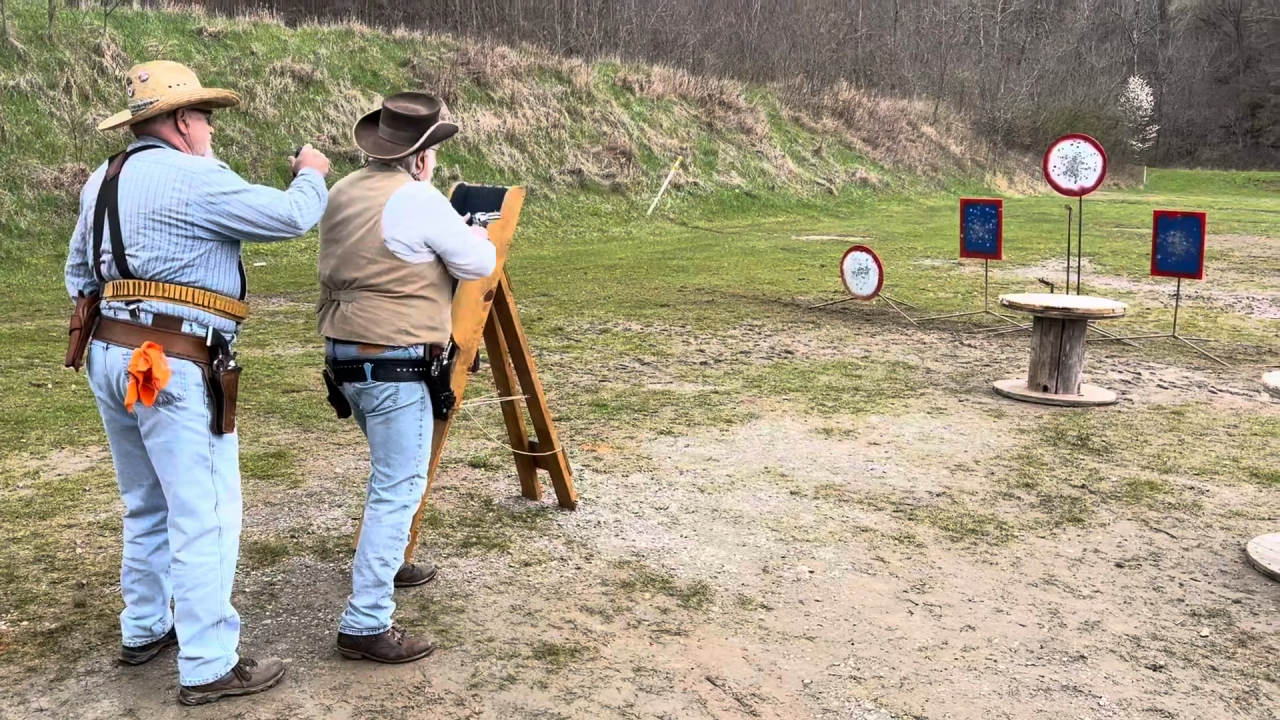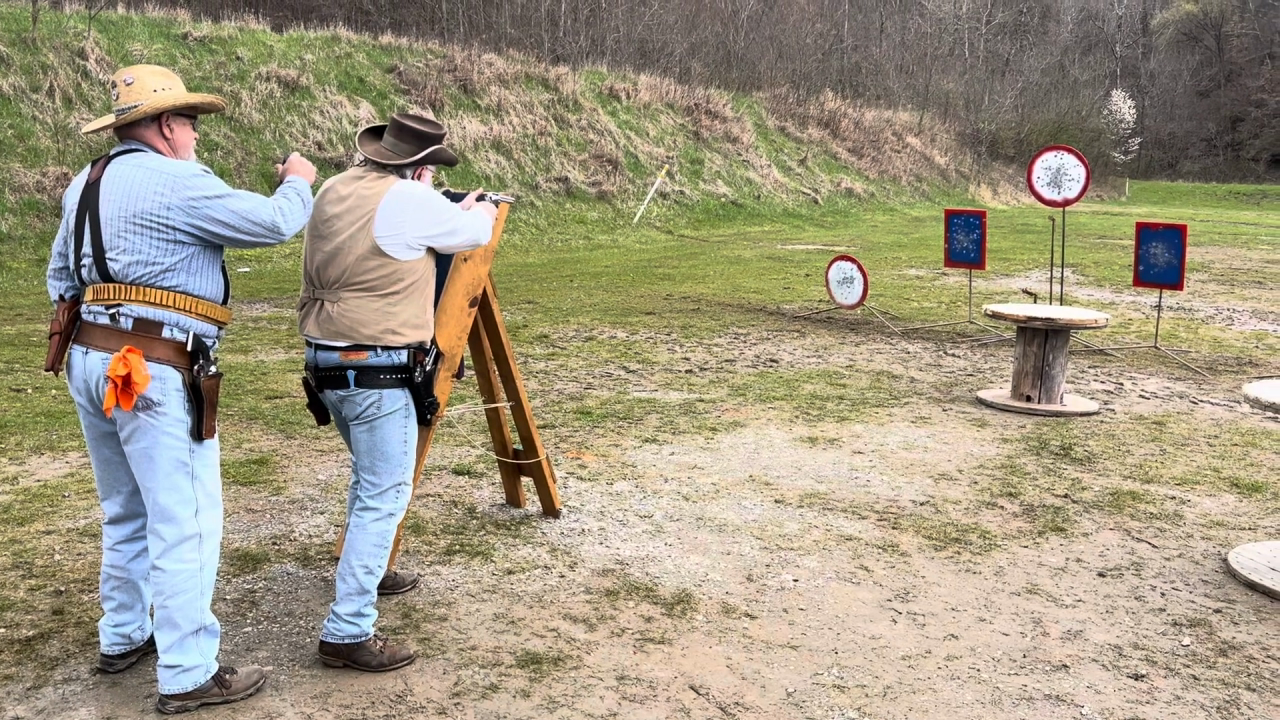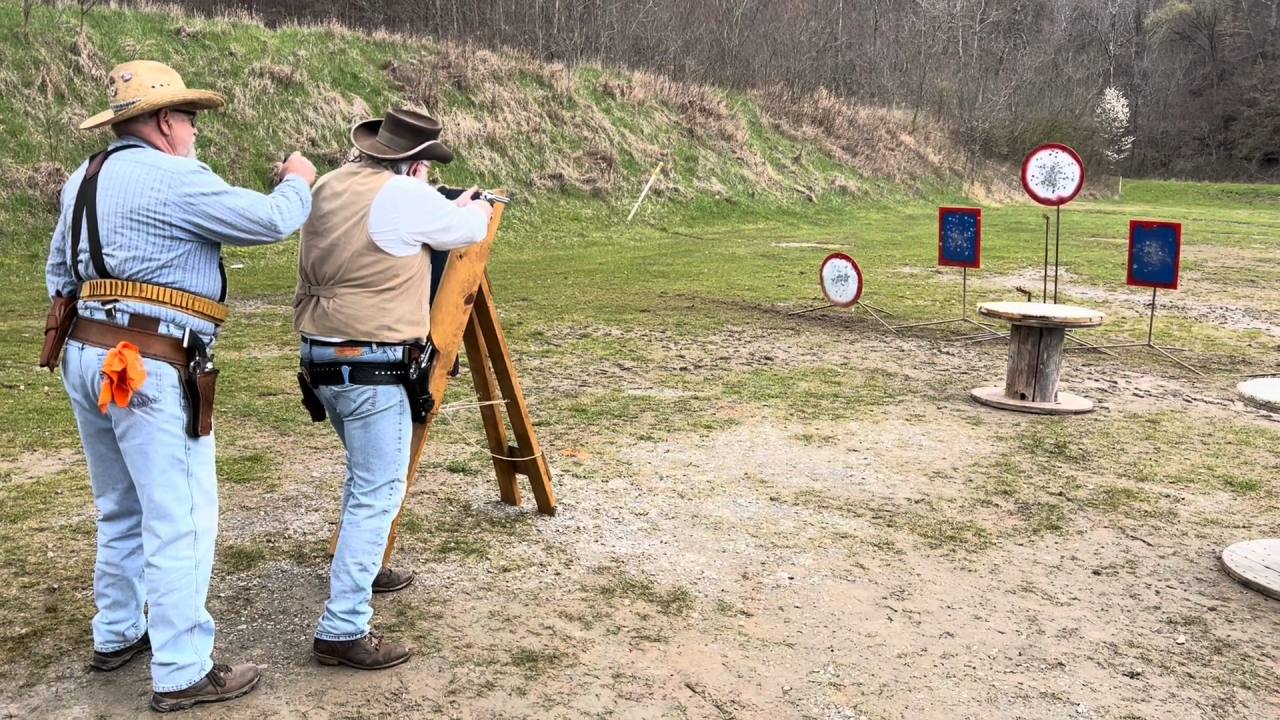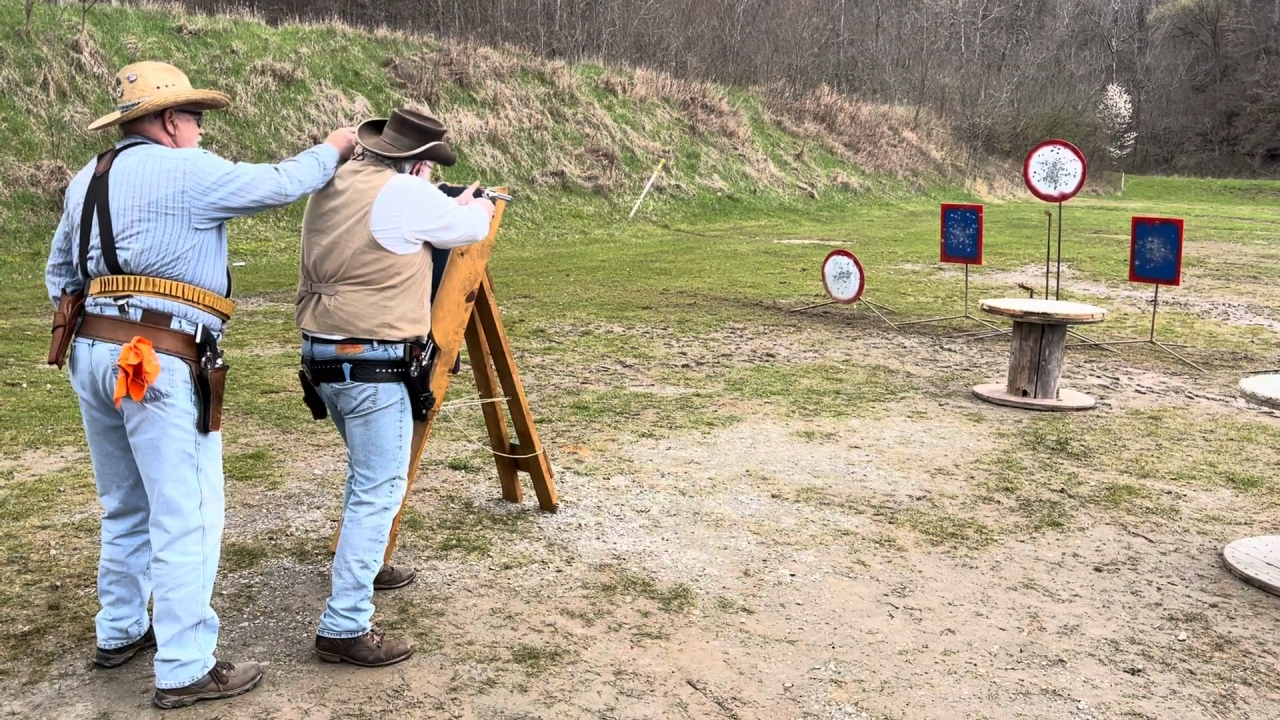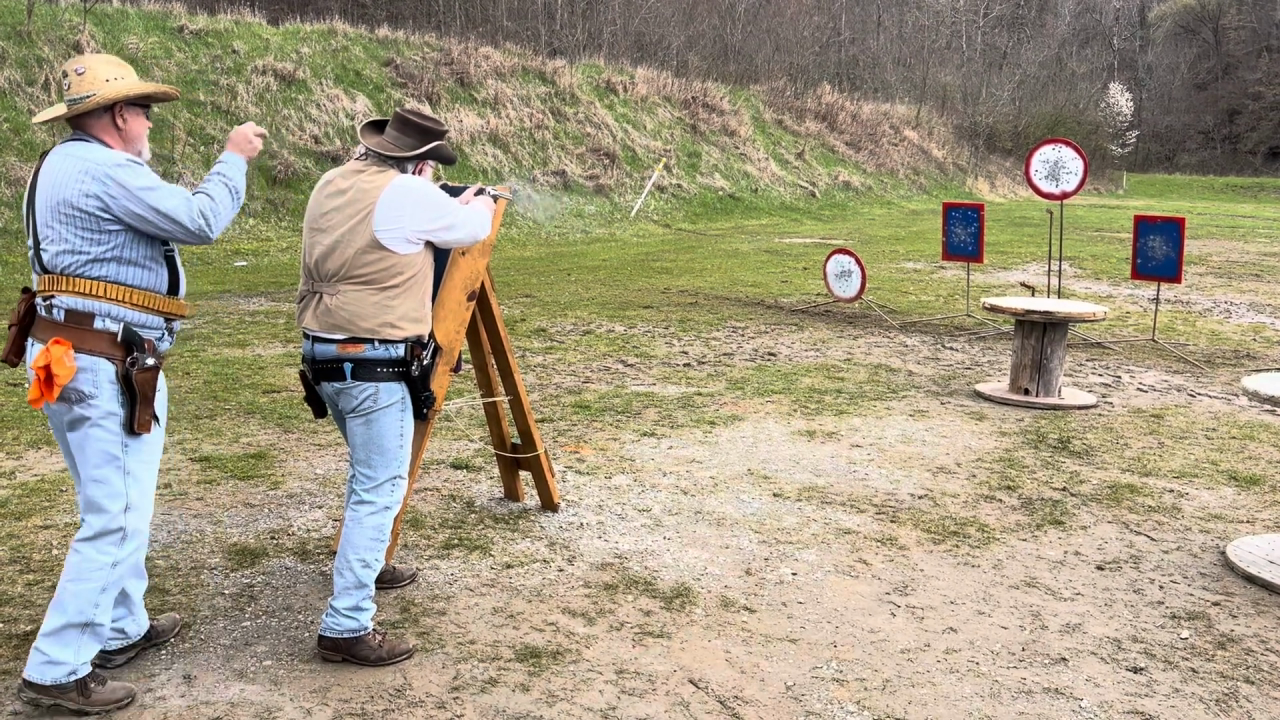
dt=1s
person 1, frame 1
left shoulder: (101, 181)
right shoulder: (192, 178)
left elbow: (78, 270)
right elbow: (292, 216)
right wrist: (311, 175)
left hip: (109, 355)
right hip: (173, 363)
left knee: (146, 505)
right knee: (205, 515)
left ankle: (144, 630)
right ankle: (208, 668)
person 1, frame 2
left shoulder: (84, 183)
right shoulder: (176, 181)
left elbow: (62, 275)
right elbow: (274, 222)
right wrist: (298, 182)
left hip: (90, 359)
right hip: (154, 370)
left knee: (126, 512)
right knee: (185, 523)
left ankle: (122, 636)
person 1, frame 3
left shoulder: (82, 180)
right shoulder: (172, 178)
left elbow: (60, 271)
right elbow: (271, 221)
right wrist: (298, 182)
left hip: (87, 355)
right hip: (150, 366)
left knee: (121, 510)
right knee: (180, 520)
left ankle: (117, 633)
right ankle: (181, 673)
person 1, frame 4
left shoulder: (86, 179)
right shoulder: (186, 171)
left elbow: (60, 272)
right elbow: (281, 184)
right wrist: (331, 150)
left hip: (93, 352)
right hip: (160, 361)
left knee: (125, 506)
right knee: (186, 516)
left ankle: (119, 631)
right ankle: (184, 670)
person 1, frame 5
left shoulder: (55, 169)
right shoulder: (105, 171)
right elbow: (202, 221)
right wrist: (234, 156)
left hip: (63, 354)
right hip: (105, 365)
left knee: (109, 509)
right knee: (116, 520)
left ankle: (121, 628)
right ankle: (57, 670)
person 2, frame 1
left shoulder: (344, 193)
right shoulder: (416, 200)
right elbow: (478, 263)
left wrist: (449, 233)
right wrist: (475, 237)
left hip: (348, 358)
right hip: (394, 366)
left knee: (389, 474)
right knee: (398, 489)
left ankle: (385, 564)
right ankle: (364, 625)
person 2, frame 2
left shoulder: (333, 191)
right shoulder: (408, 200)
right elbow: (472, 234)
left wrist: (455, 210)
right wrist: (482, 211)
left hip: (327, 364)
right hip: (376, 372)
left knee: (369, 479)
right knee: (383, 497)
left ankle: (366, 571)
right ankle: (347, 632)
person 2, frame 3
left shoulder: (327, 188)
right shoulder: (403, 195)
right elbow: (467, 231)
left wrist: (449, 206)
right wrist: (477, 207)
left hip: (323, 360)
right hip: (371, 367)
left knee: (364, 476)
right knee: (376, 493)
left ankle: (362, 568)
right ankle: (342, 629)
person 2, frame 4
left shoulder: (331, 185)
right shoulder: (406, 194)
right elbow: (468, 229)
left wrist: (453, 203)
right wrist: (480, 207)
left hip: (324, 357)
right hip: (372, 365)
left knee: (367, 473)
right knee: (378, 491)
left ankle: (364, 566)
right ankle: (344, 627)
person 2, frame 5
left shoulder: (331, 184)
right shoulder: (407, 194)
right elbow: (470, 230)
left wrist: (453, 204)
right wrist: (481, 205)
left hip: (324, 356)
right hip: (372, 364)
left knee: (368, 473)
right knee: (379, 490)
left ankle: (364, 565)
right ankle: (346, 627)
